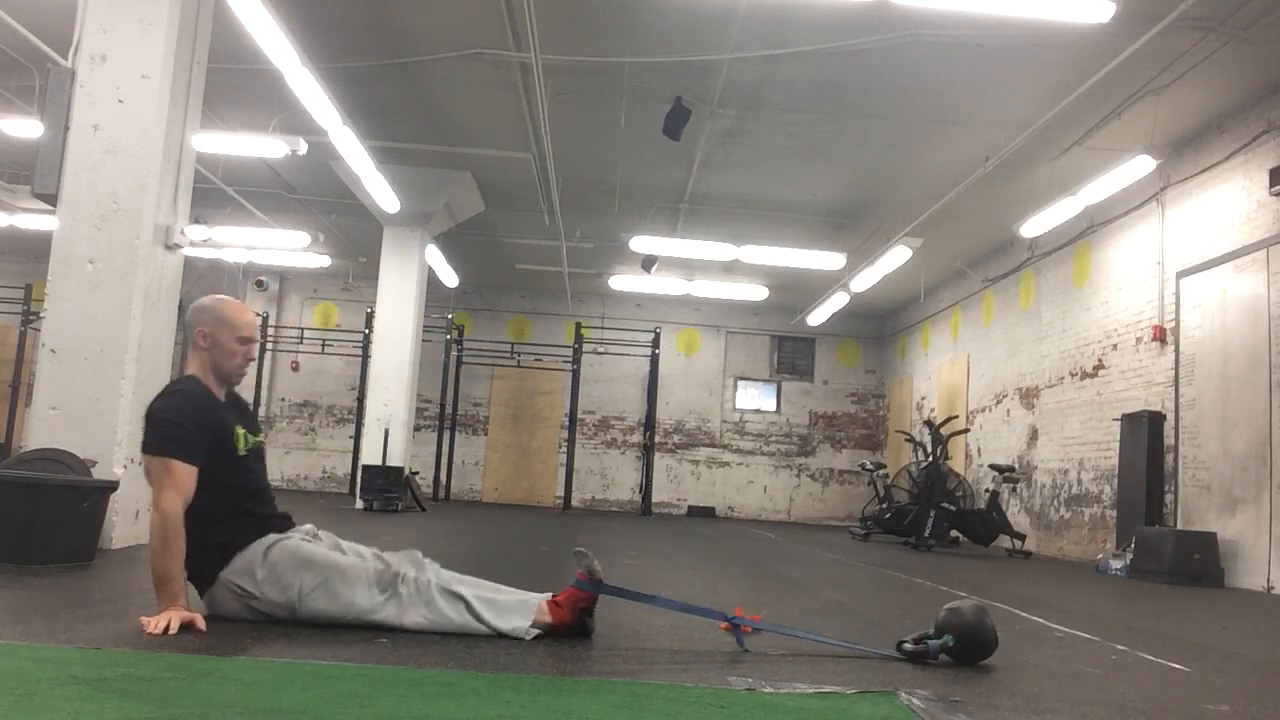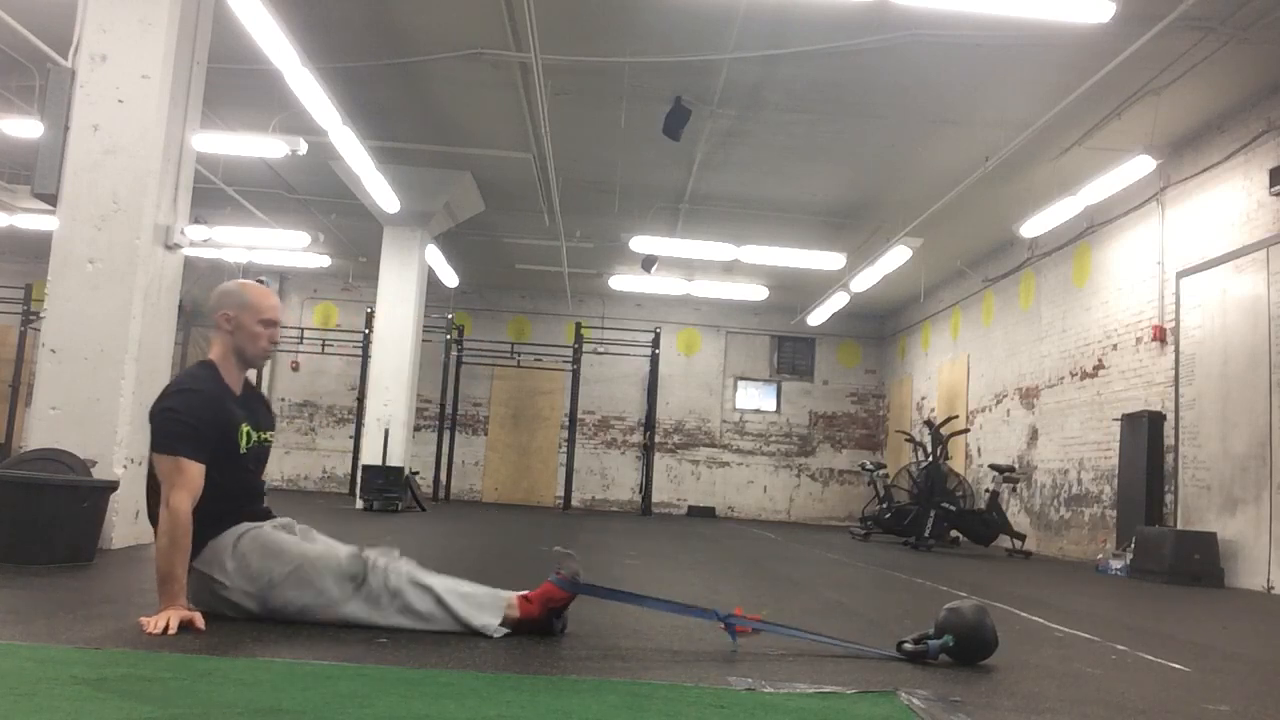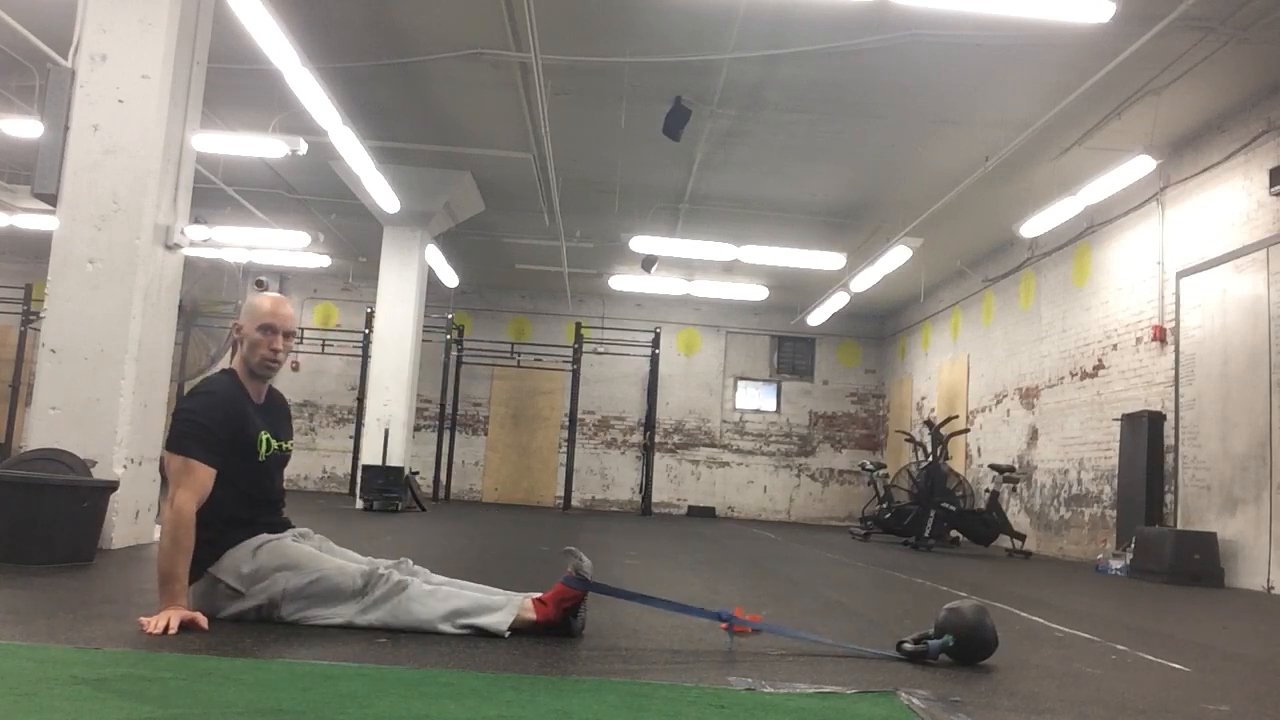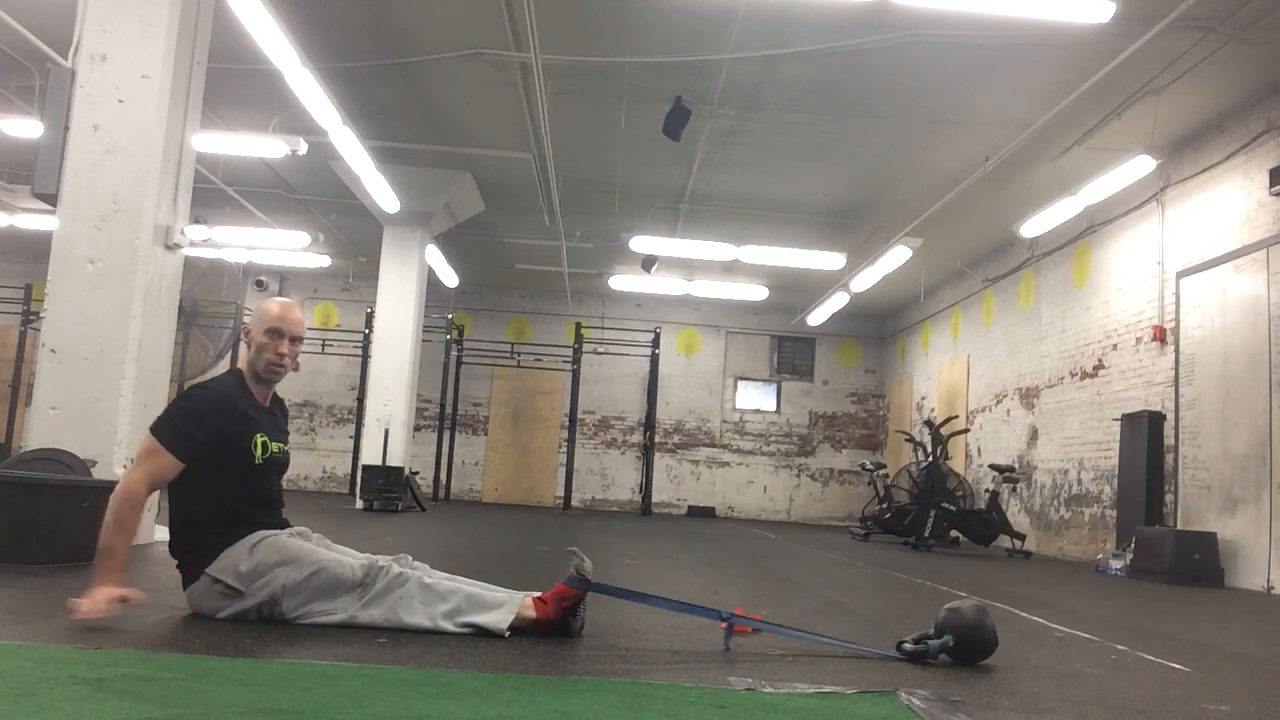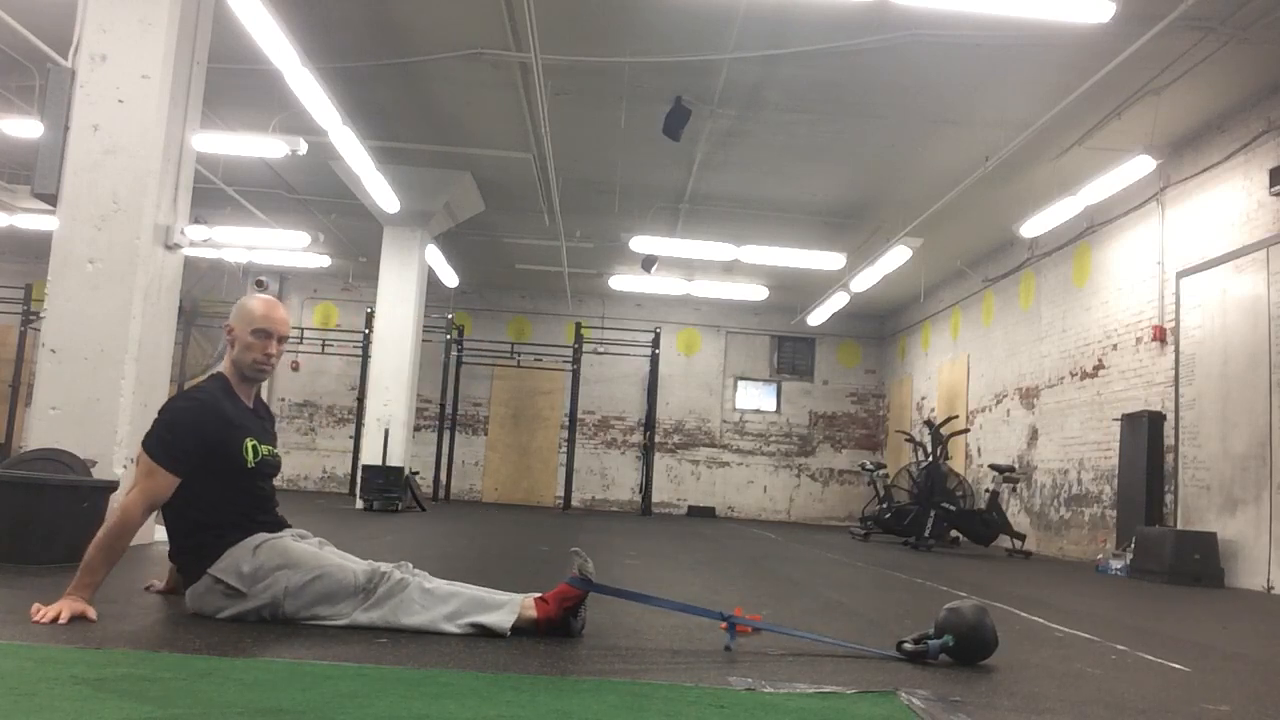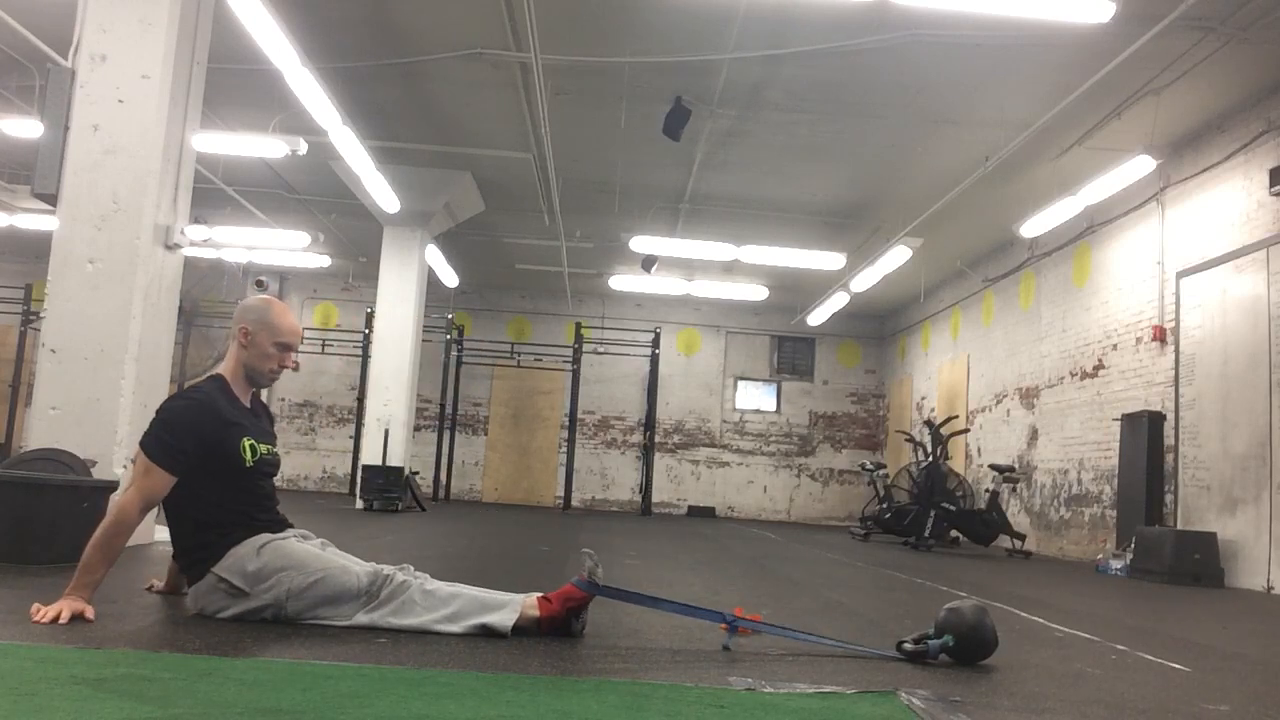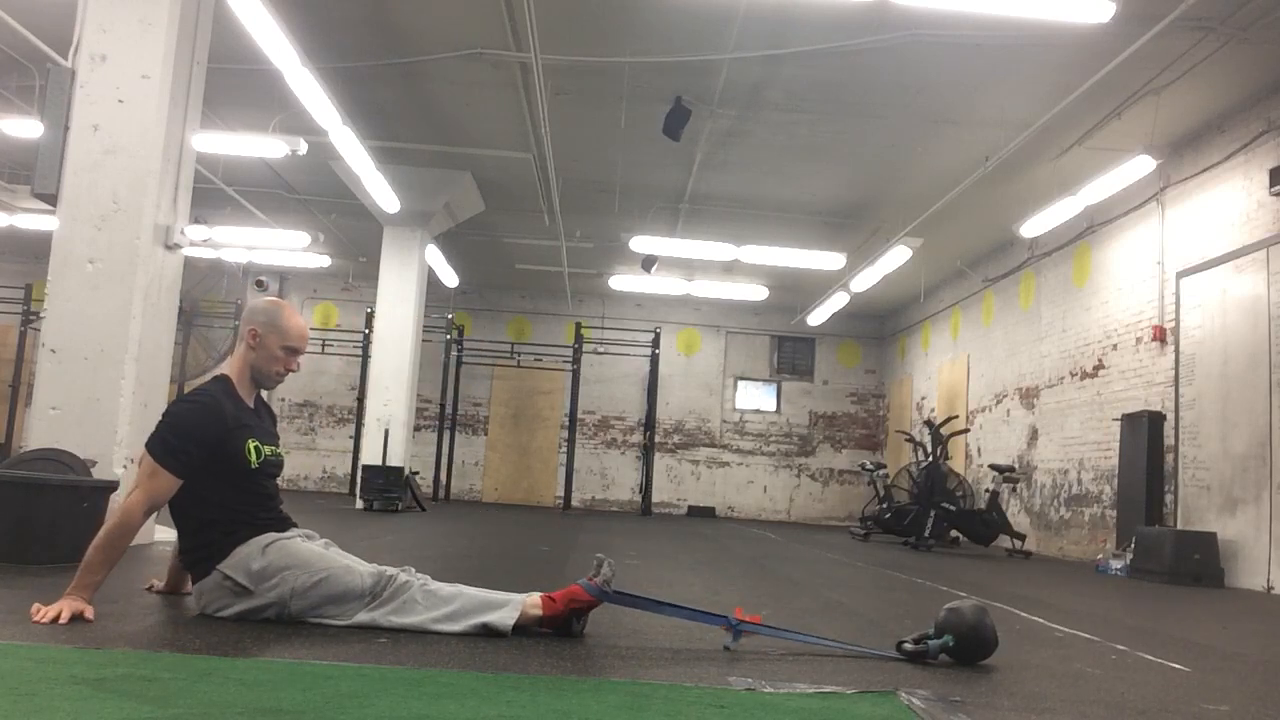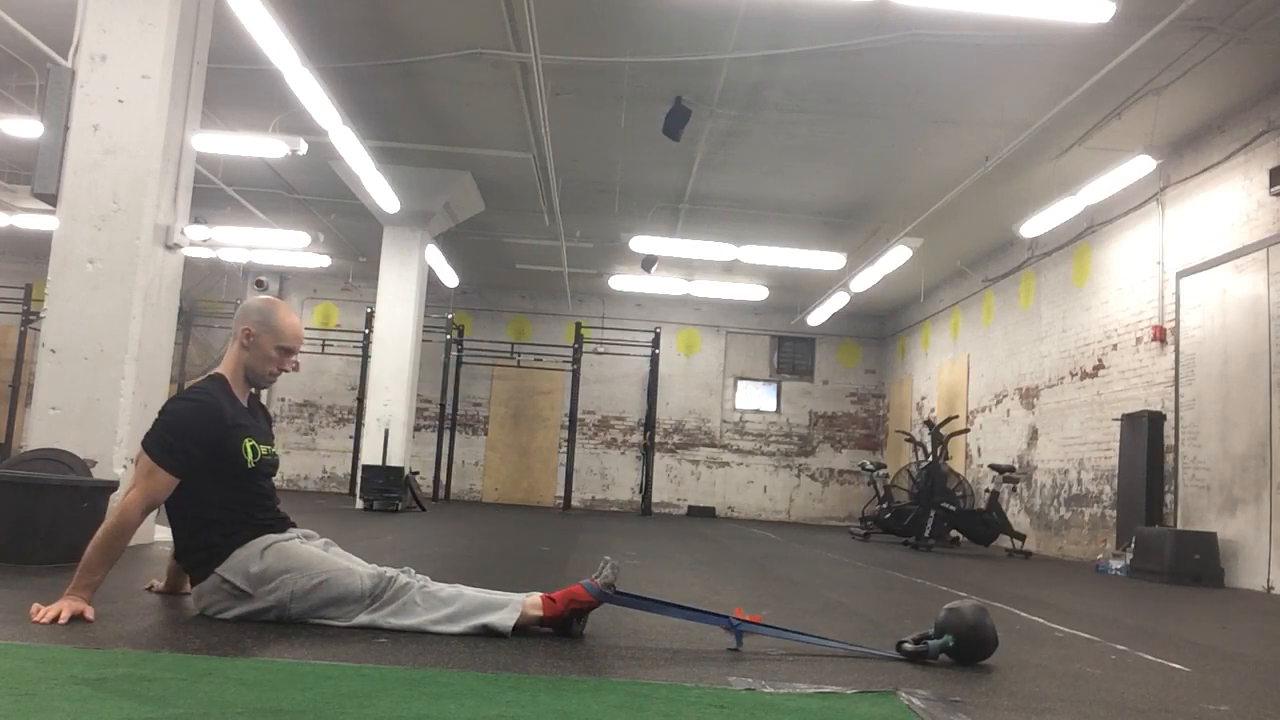
dt=0.3s
person 1, frame 1
left shoulder: (233, 407)
right shoulder: (180, 408)
right elbow: (169, 507)
right wrist: (173, 603)
left hip: (284, 540)
right hip: (243, 570)
left knee: (403, 569)
right knee: (390, 590)
left ankle: (546, 609)
right ankle: (551, 615)
person 1, frame 2
left shoulder: (253, 400)
right shoulder: (191, 399)
right elbow: (176, 504)
left wrist: (270, 546)
right wrist: (172, 602)
left hip: (261, 532)
right hip: (216, 556)
left knee: (381, 566)
right knee: (360, 578)
left ankle: (519, 606)
right ankle: (520, 611)
person 1, frame 3
left shoulder: (276, 406)
right shoulder: (210, 404)
right elbow: (183, 504)
right wrist: (173, 602)
left hip: (278, 540)
right hip: (229, 565)
left knee: (393, 574)
right knee: (372, 590)
left ankle: (534, 608)
right ankle: (536, 614)
person 1, frame 4
left shoulder: (275, 408)
right shoulder: (209, 404)
right elbow: (134, 486)
right wrist: (106, 579)
left hip: (274, 543)
right hip: (227, 567)
left knee: (390, 574)
right knee: (376, 583)
left ankle: (531, 608)
right ankle: (532, 612)
person 1, frame 5
left shoulder: (259, 413)
right shoulder: (195, 411)
right elbow: (137, 506)
left wrist: (178, 579)
right wrist: (78, 594)
left hip: (277, 545)
right hip: (229, 570)
left knee: (387, 580)
right knee: (377, 588)
left ankle: (533, 609)
right ankle: (536, 612)
person 1, frame 6
left shoulder: (258, 413)
right shoulder: (192, 411)
right elbow: (132, 504)
left wrist: (176, 580)
right wrist: (77, 593)
left hip: (282, 545)
right hip: (234, 568)
left knee: (392, 581)
right knee: (383, 591)
left ankle: (536, 608)
right ankle: (541, 612)
person 1, frame 7
left shoulder: (260, 413)
right shoulder: (200, 412)
right elbow: (139, 504)
left wrist: (177, 579)
right wrist: (78, 593)
left hip: (285, 544)
right hip: (240, 567)
left knee: (392, 584)
right knee: (385, 591)
left ankle: (538, 606)
right ankle: (543, 608)
person 1, frame 8
left shoulder: (255, 411)
right shoulder: (196, 410)
right elbow: (136, 504)
left wrist: (175, 580)
right wrist: (77, 594)
left hip: (287, 544)
right hip: (238, 568)
left knee: (395, 585)
right knee: (386, 594)
left ankle: (541, 607)
right ankle: (545, 608)
